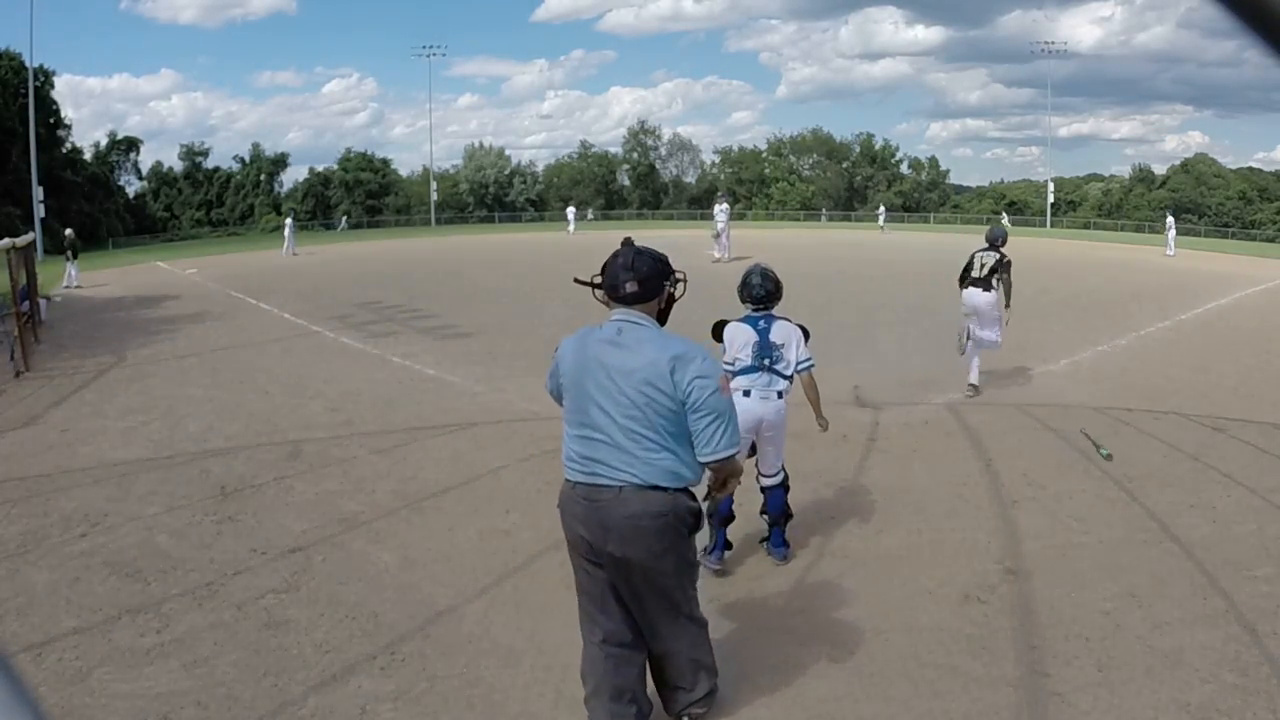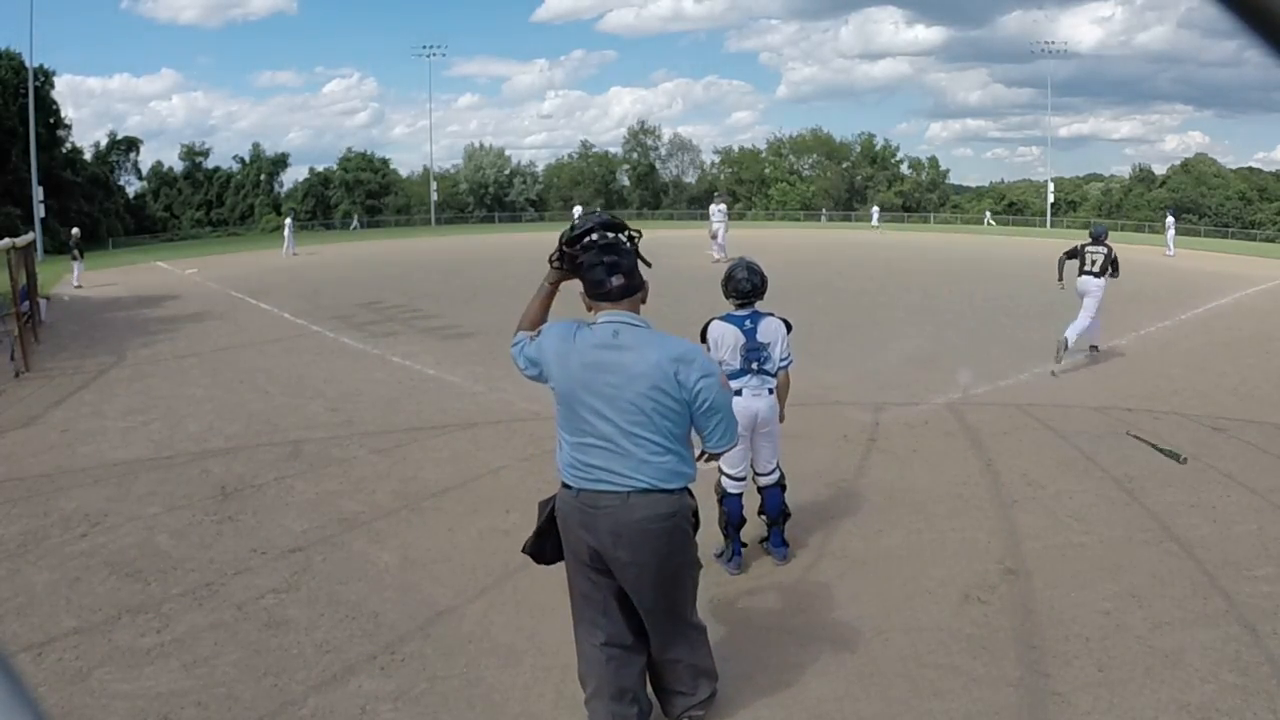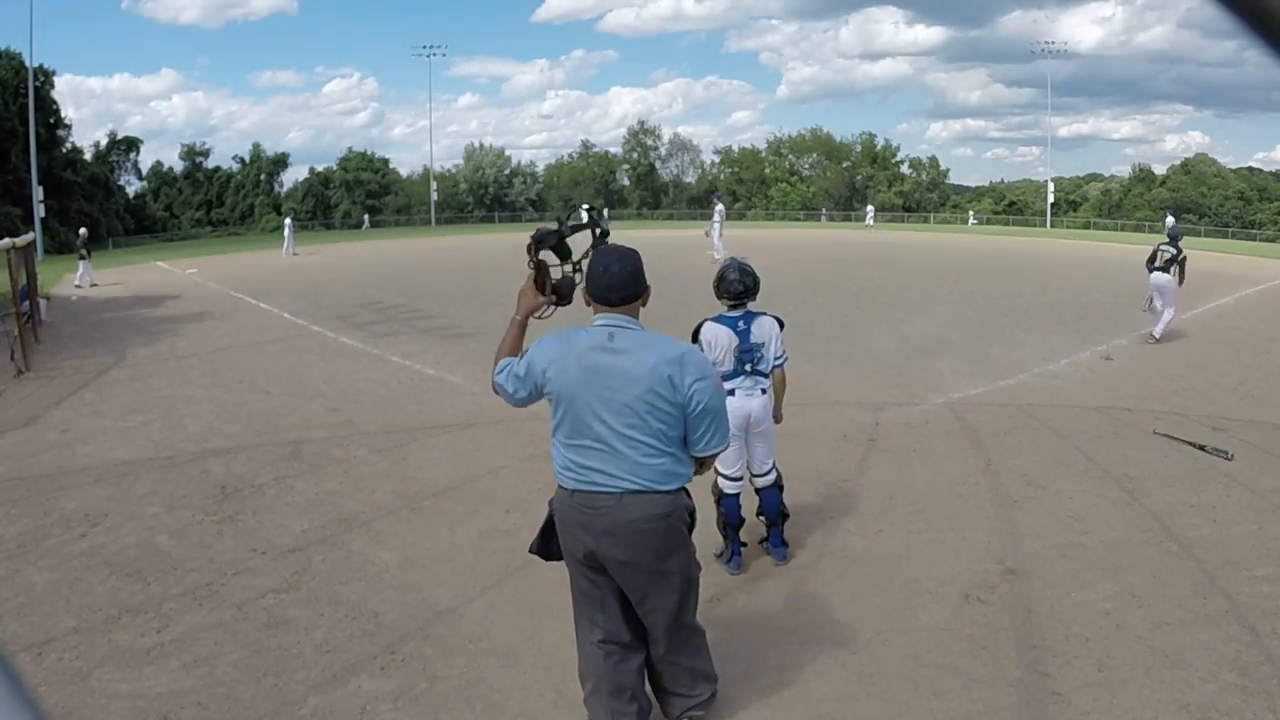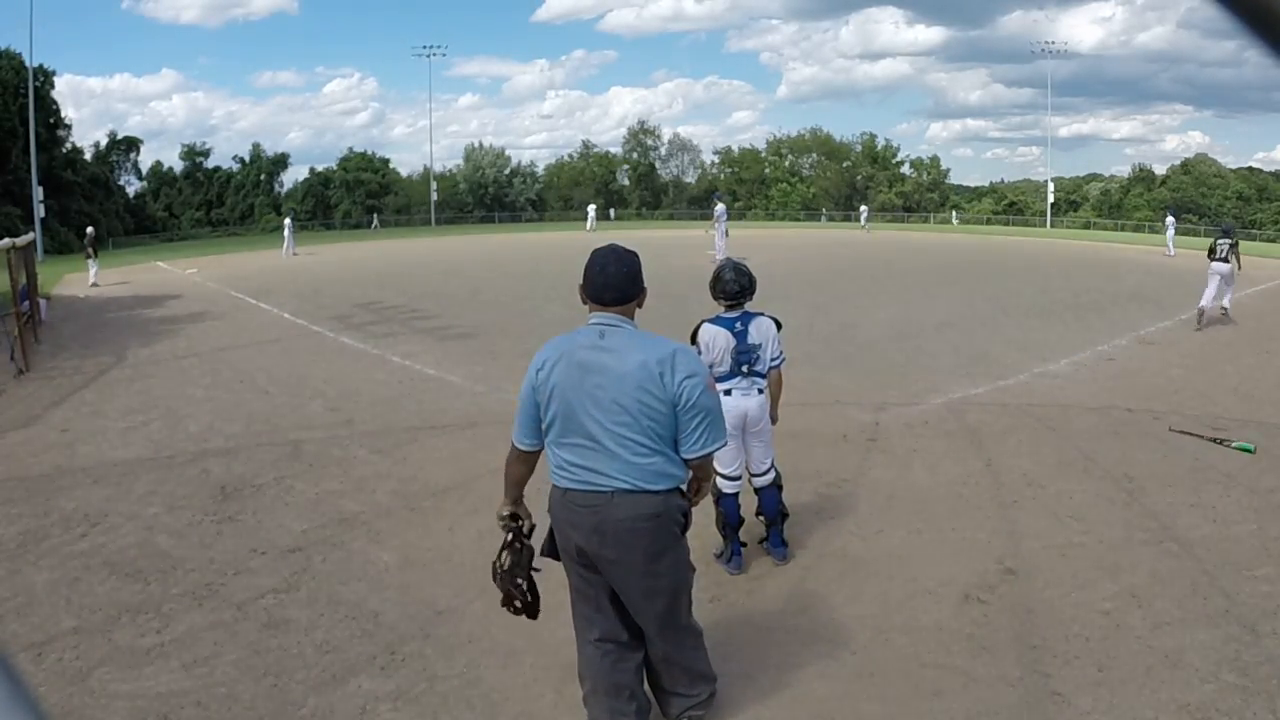
dt=0.4s
person 1, frame 1
left shoulder: (573, 347)
right shoulder: (688, 358)
right elbow: (721, 459)
right wrist: (729, 475)
left hip: (583, 506)
right hip: (653, 511)
left knee: (606, 629)
right knee: (672, 617)
person 1, frame 2
left shoulder: (559, 344)
right shoulder: (685, 357)
left elbow: (522, 343)
right elbow: (721, 444)
left wrist: (550, 281)
right wrist: (700, 449)
left hip: (581, 511)
right hip: (655, 513)
left knee: (604, 630)
right knee: (670, 617)
person 1, frame 3
left shoulder: (554, 352)
right shoulder: (682, 359)
left elbow: (504, 380)
right elbow: (708, 451)
left wrist: (521, 313)
right wrist: (687, 464)
left hip: (578, 512)
right hip: (653, 514)
left knee: (602, 629)
right knee: (669, 616)
person 1, frame 4
left shoulder: (548, 357)
right shoulder: (675, 359)
left elbow: (523, 449)
right elbow: (699, 456)
left wrist: (513, 500)
right wrist: (699, 483)
left hip: (572, 512)
right hip: (646, 514)
left knee: (600, 626)
right knee: (665, 614)
person 2, frame 1
left shoulder: (733, 329)
right shoulder: (791, 330)
left elbow: (726, 379)
right elbow: (806, 377)
right wrist: (818, 414)
left hip: (741, 405)
right hip: (775, 407)
right knee: (773, 475)
left ankle: (717, 547)
right ankle: (777, 543)
person 2, frame 2
left shoulder: (717, 328)
right shoulder: (775, 325)
right elbow: (783, 375)
right wrist: (781, 407)
left hip: (733, 405)
right hip: (766, 403)
left knee: (732, 479)
right knee: (769, 473)
left ankle: (733, 552)
right ankle: (777, 543)
person 2, frame 3
left shoulder: (710, 330)
right shoulder: (769, 324)
right elbow: (778, 373)
right wrist: (778, 407)
left hip: (726, 406)
right hip: (760, 403)
left knee: (729, 480)
right knee: (766, 474)
left ankle: (733, 552)
right ankle: (777, 543)
person 2, frame 4
left shoulder: (708, 331)
right shoulder: (766, 325)
right elbow: (775, 373)
right wrist: (774, 407)
left hip: (723, 405)
right hip: (757, 402)
left knee: (727, 479)
right knee: (764, 473)
left ankle: (733, 551)
right ankle: (777, 543)
